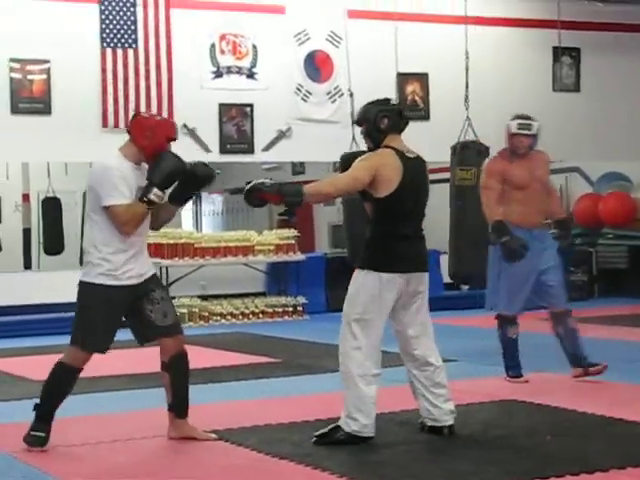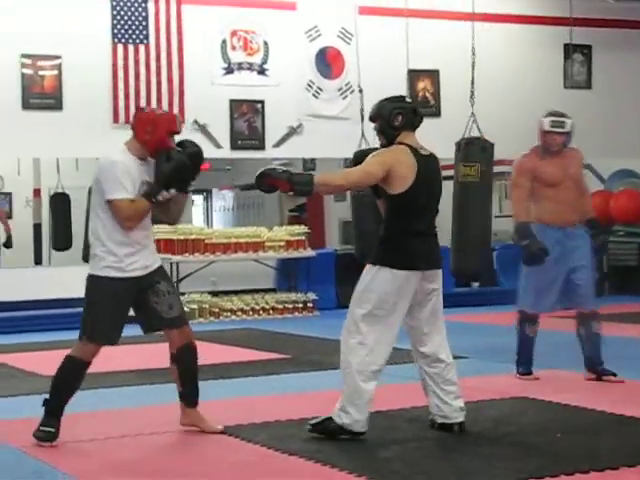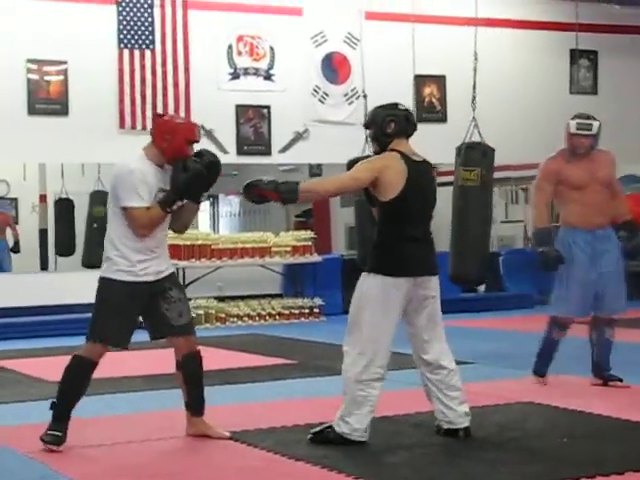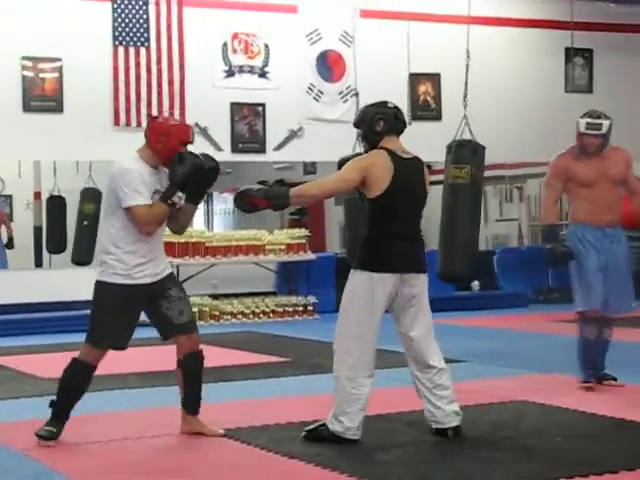
dt=0.2s
person 1, frame 1
left shoulder: (377, 160)
right shoulder: (418, 163)
left elbow: (328, 189)
left wrist: (277, 191)
right wrist: (367, 190)
left hip: (381, 266)
right hip: (414, 265)
left knee: (355, 344)
right knee: (420, 345)
left ankle: (357, 424)
right ankle: (440, 416)
person 1, frame 2
left shoulder: (391, 157)
right shoulder: (432, 161)
left elbow: (340, 182)
left wrist: (290, 181)
right wrist: (381, 186)
left hip: (394, 263)
right hip: (428, 262)
left knee: (363, 340)
right knee: (432, 342)
left ankle: (349, 419)
right ankle: (450, 414)
person 1, frame 3
left shoulder: (382, 164)
right shoulder: (428, 170)
left elbow: (328, 187)
left wrist: (277, 190)
left hip: (388, 269)
right hip: (424, 269)
left knee: (365, 351)
right knee: (433, 348)
left ankle: (351, 427)
right ankle: (456, 420)
person 1, frame 4
left shoulder: (370, 162)
right shoulder: (420, 168)
left elbow: (319, 191)
left wrist: (270, 196)
left hip: (376, 266)
right hip: (413, 267)
left knee: (353, 349)
right knee: (423, 347)
left ankle: (344, 425)
right ankle: (447, 419)
person 2, frame 1
left shoulder: (145, 170)
right shoulder: (108, 169)
right elbow: (125, 224)
left wrist: (183, 192)
right wrist: (156, 186)
left hip: (142, 276)
right hip: (102, 281)
left knee: (174, 343)
right knee: (79, 354)
left ankle: (179, 423)
right ankle: (41, 422)
person 2, frame 2
left shoulder: (154, 165)
right shoulder: (114, 165)
left elbow: (171, 217)
right elbow: (127, 219)
left wrist: (183, 181)
right wrist: (160, 185)
left hip: (148, 269)
right hip: (110, 274)
left knee: (182, 334)
right knee: (87, 347)
left ankle: (190, 412)
right ankle: (51, 418)
person 2, frame 3
left shoulder: (170, 172)
right shoulder: (132, 171)
left elbow: (179, 226)
right elbow: (142, 226)
left wrist: (196, 191)
right wrist: (177, 192)
left hip: (161, 274)
right hip: (122, 278)
left knee: (187, 343)
right knee: (94, 348)
left ankle: (196, 420)
right ankle: (58, 422)
person 2, frame 4
left shoulder: (164, 173)
right shoulder: (128, 172)
left elbow: (177, 227)
right elbow: (145, 224)
left wrist: (196, 191)
right wrist: (176, 189)
left hip: (159, 275)
right hip: (119, 280)
left knee: (189, 342)
right knee: (94, 351)
left ankle: (190, 418)
right ankle: (57, 418)
person 3, frame 1
left shoulder: (541, 159)
right shoulder: (496, 165)
right elbow: (490, 203)
left wrist: (564, 227)
right wrist: (503, 236)
left hip: (542, 237)
right hip: (515, 237)
left knee: (559, 304)
right knee: (508, 308)
left ankle: (579, 362)
right ankle: (512, 368)
person 3, frame 2
left shoulder: (575, 157)
right shoulder: (528, 162)
right elbow: (519, 202)
left wrist: (596, 228)
right wrist: (526, 238)
left hip: (577, 235)
right hip: (546, 236)
left knee: (587, 305)
right knee: (532, 306)
left ankle: (594, 366)
right ankle: (523, 366)
person 3, frame 3
left shoulder: (606, 159)
right shoulder: (554, 165)
left elbow: (617, 196)
right elbow: (541, 206)
right wrist: (543, 244)
left hip: (607, 238)
right hip: (574, 239)
left knee: (607, 310)
right knee: (566, 310)
left ankle: (601, 371)
right ankle: (541, 366)
person 3, frame 4
right shoulder: (564, 162)
right elbow: (549, 202)
right wrist: (552, 239)
left hip: (615, 235)
right hip: (584, 236)
left knee: (609, 309)
right knee: (591, 306)
left ankle: (596, 369)
right ankle: (587, 371)
